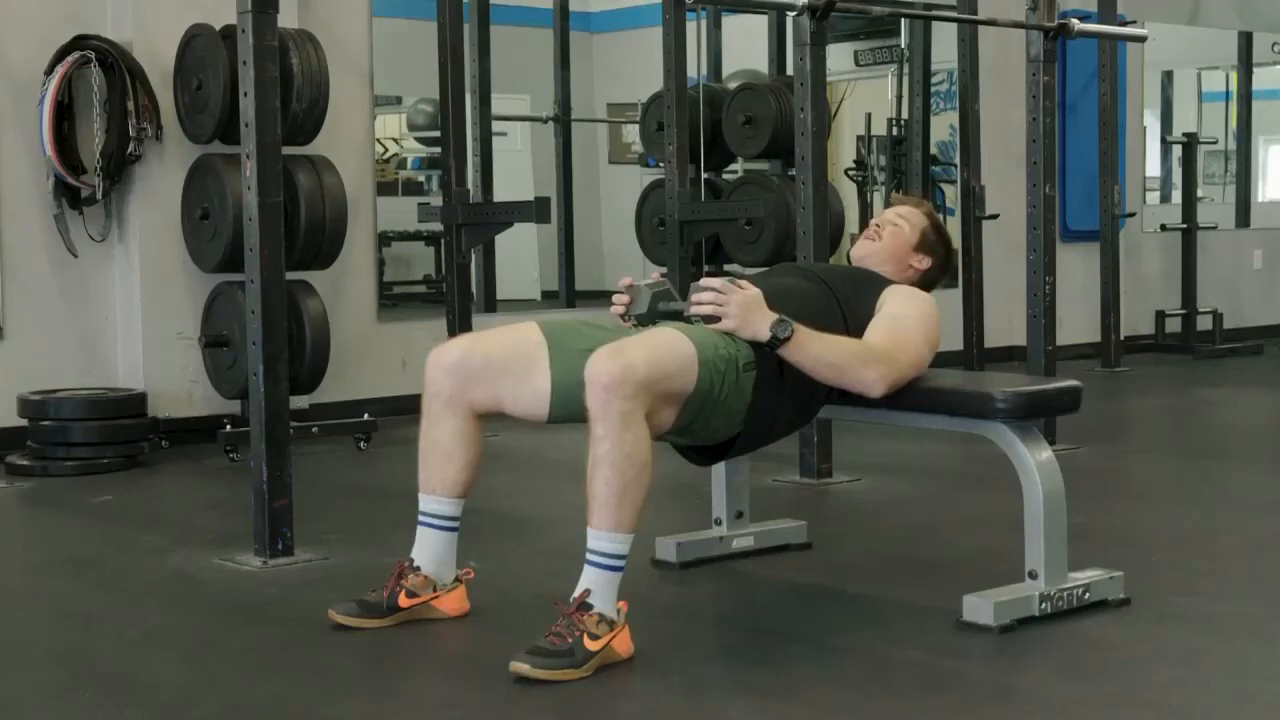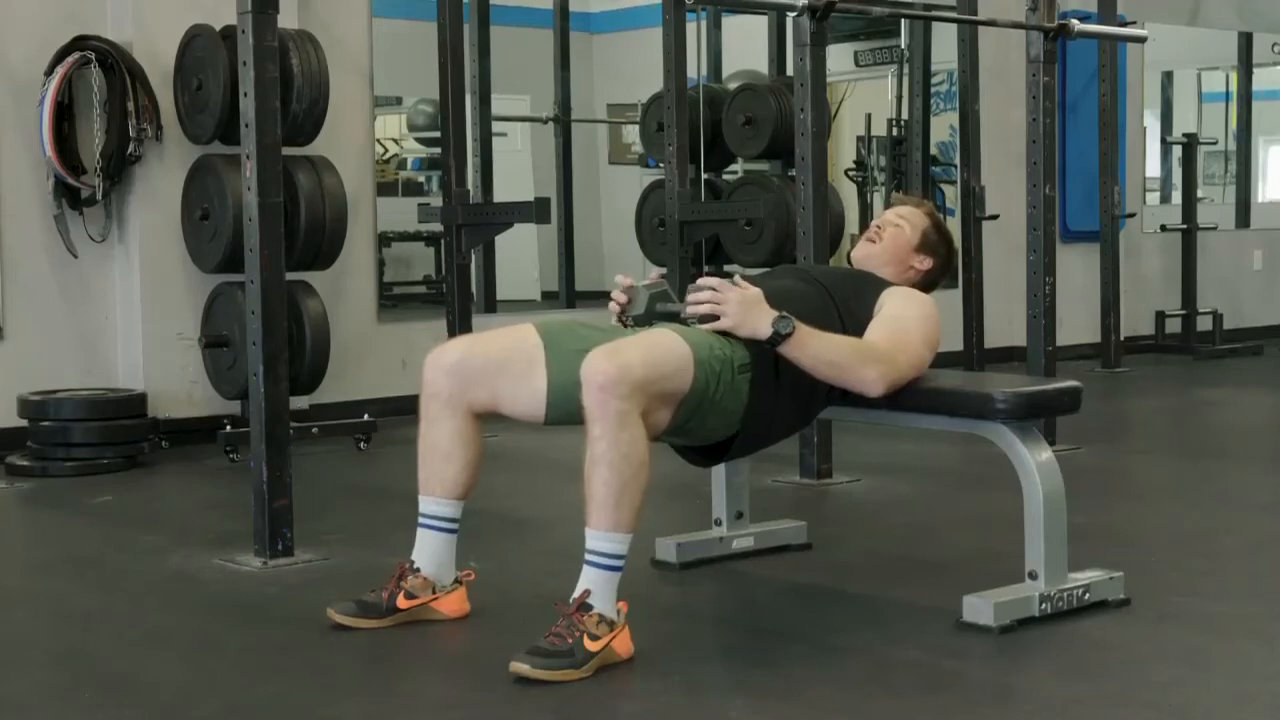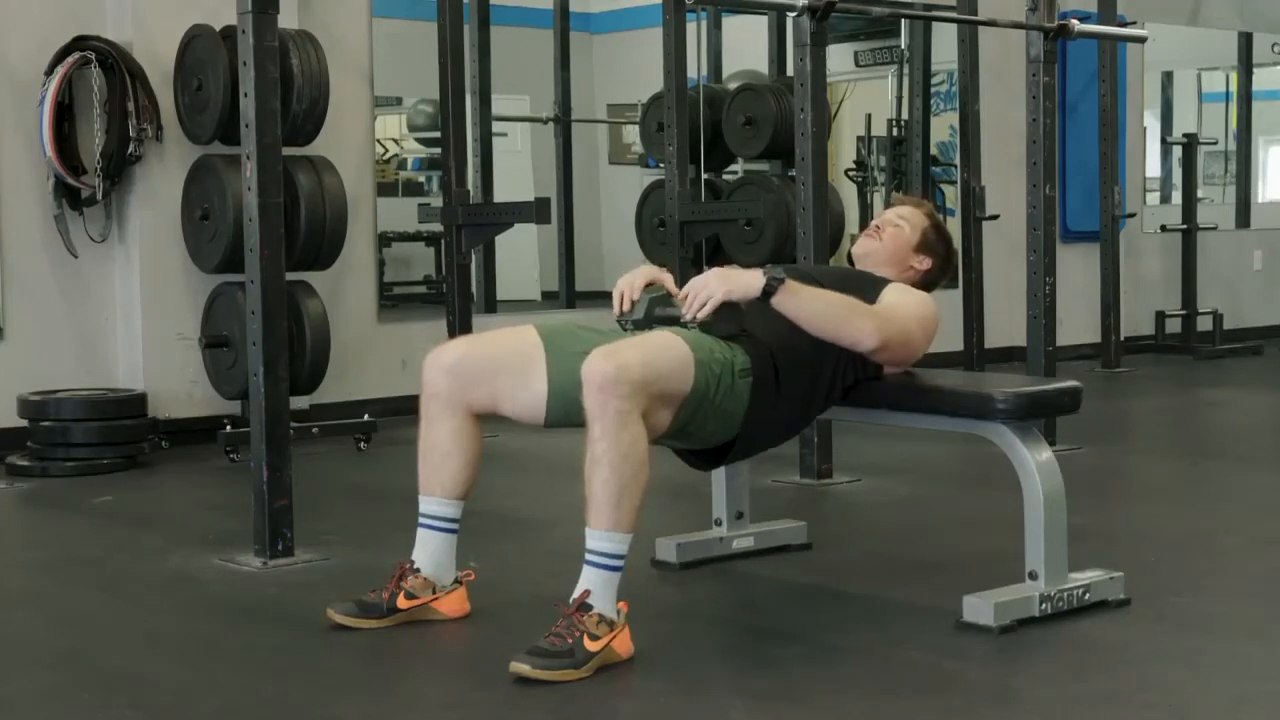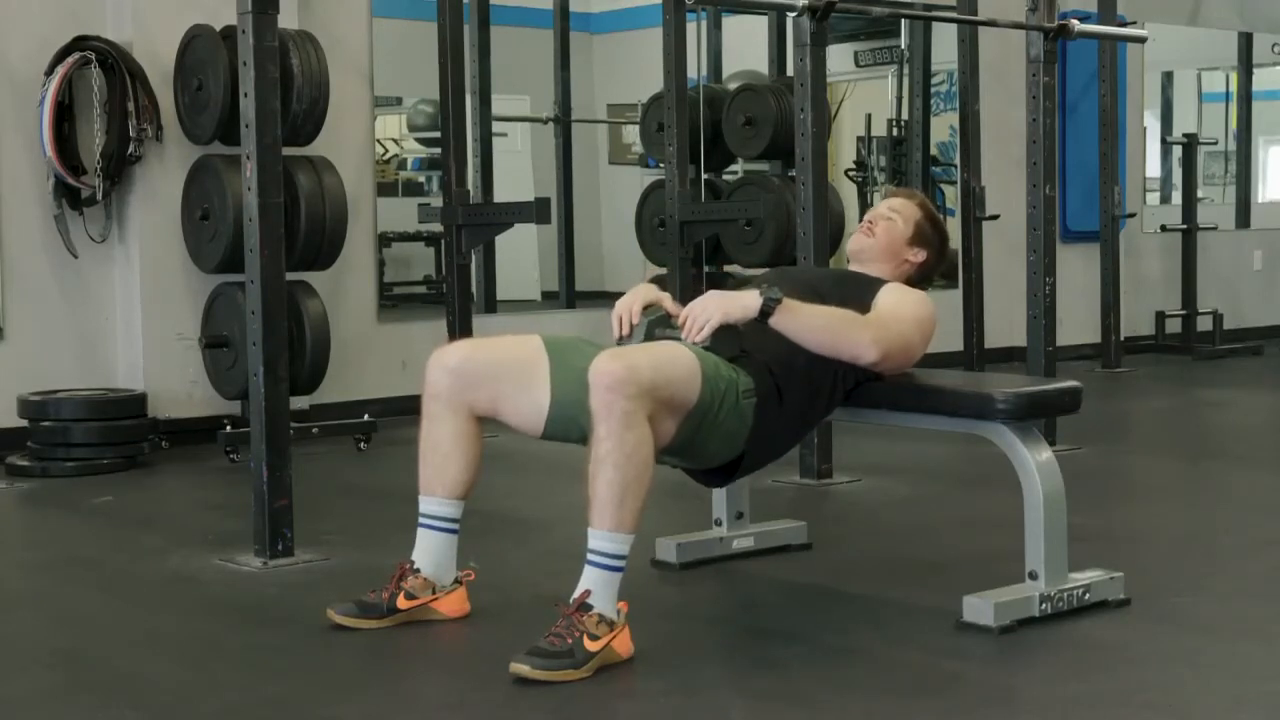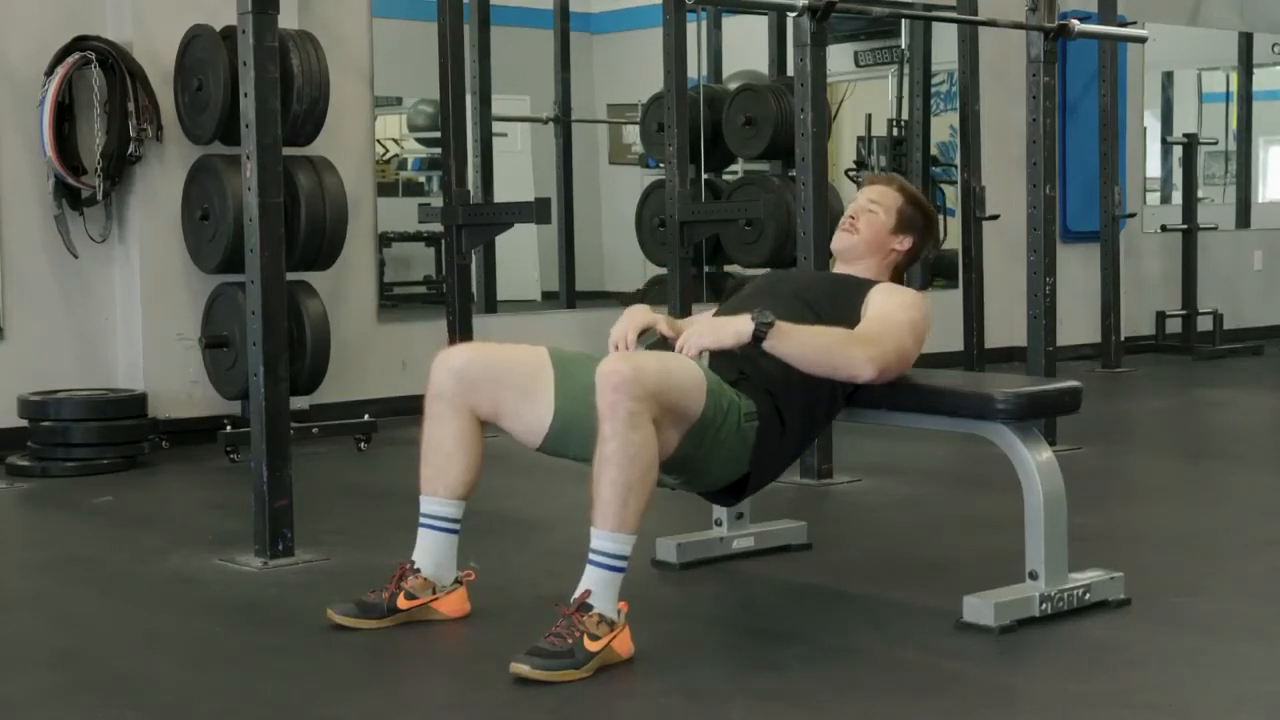
dt=1s
person 1, frame 1
left shoulder: (905, 300)
right shoulder: (807, 274)
left elbow: (877, 372)
left wrist: (770, 325)
left hip: (739, 362)
right hip: (670, 336)
left knee: (615, 376)
right knee: (453, 364)
left ankle: (598, 615)
right ankle: (430, 576)
person 1, frame 2
left shoulder: (907, 304)
right shoulder: (808, 276)
left elbow: (877, 372)
left wrist: (770, 323)
left hip: (735, 367)
right hip: (666, 343)
left knee: (610, 377)
right knee: (451, 366)
left ankle: (597, 614)
right ankle: (431, 578)
person 1, frame 3
left shoulder: (909, 304)
right shoulder: (811, 280)
left elbow: (870, 335)
left wrist: (763, 281)
right wrist: (658, 277)
left hip: (736, 370)
right hip: (665, 345)
left knee: (610, 377)
right knee: (450, 366)
left ankle: (597, 614)
right ankle: (431, 578)
person 1, frame 4
left shoulder: (904, 301)
right shoulder: (798, 276)
left elbow: (872, 346)
left wrist: (758, 302)
right wrist: (658, 296)
left hip: (737, 392)
right hip: (669, 370)
left knee: (617, 378)
right knee: (453, 367)
left ankle: (598, 613)
right ankle: (432, 578)
person 1, frame 5
left shoulder: (895, 301)
right shoulder: (784, 280)
left elbow: (866, 359)
left wrist: (753, 327)
right wrist: (652, 316)
left hip: (733, 416)
right hip: (658, 393)
left knee: (622, 379)
right knee: (458, 369)
left ankle: (598, 615)
right ankle: (431, 579)
